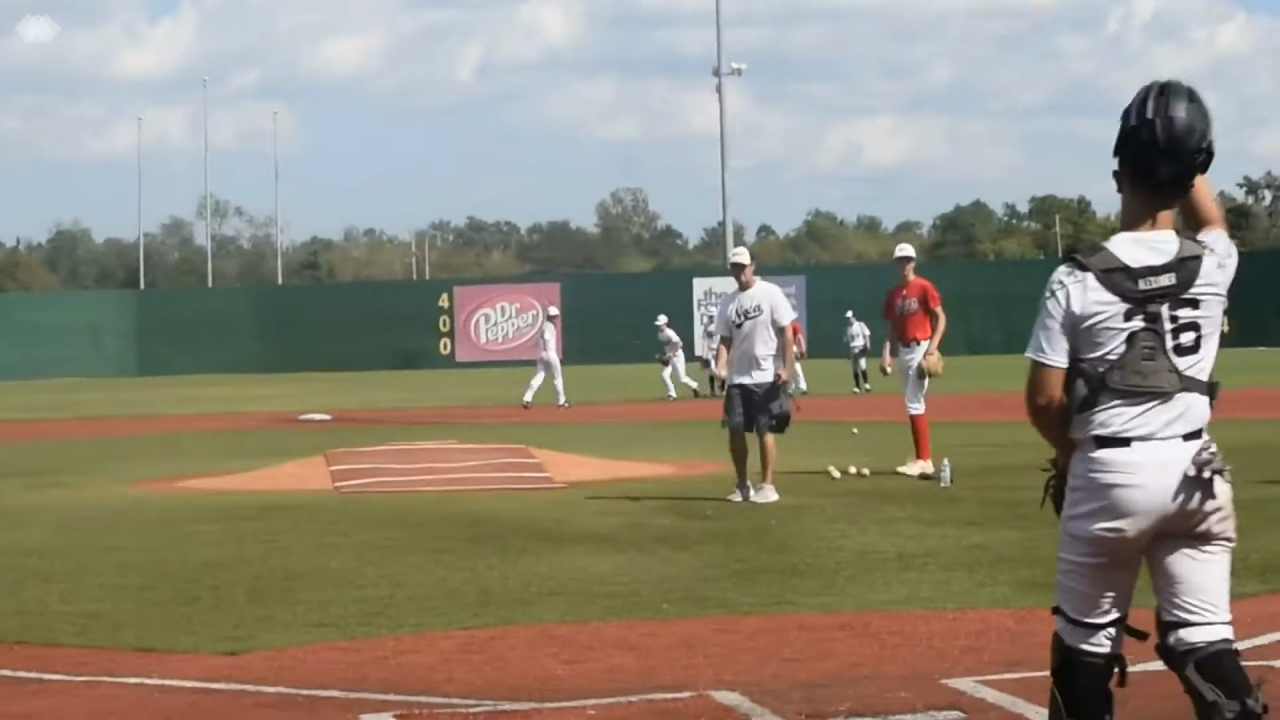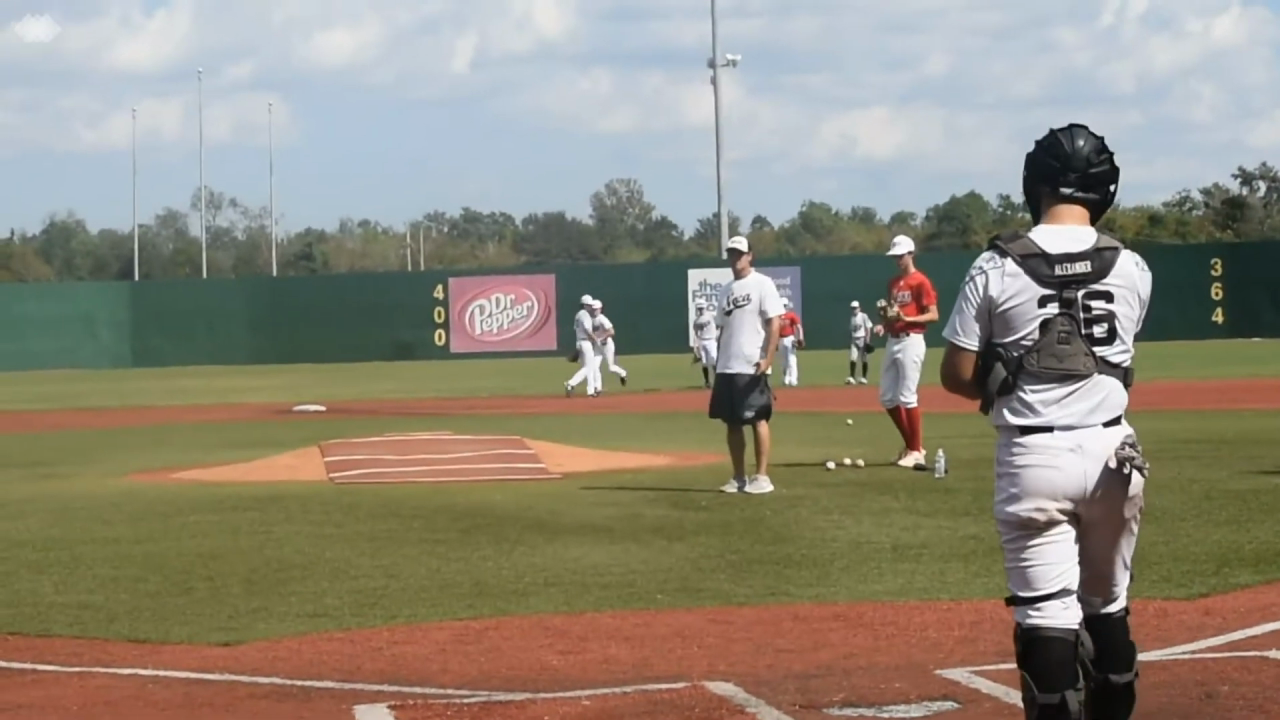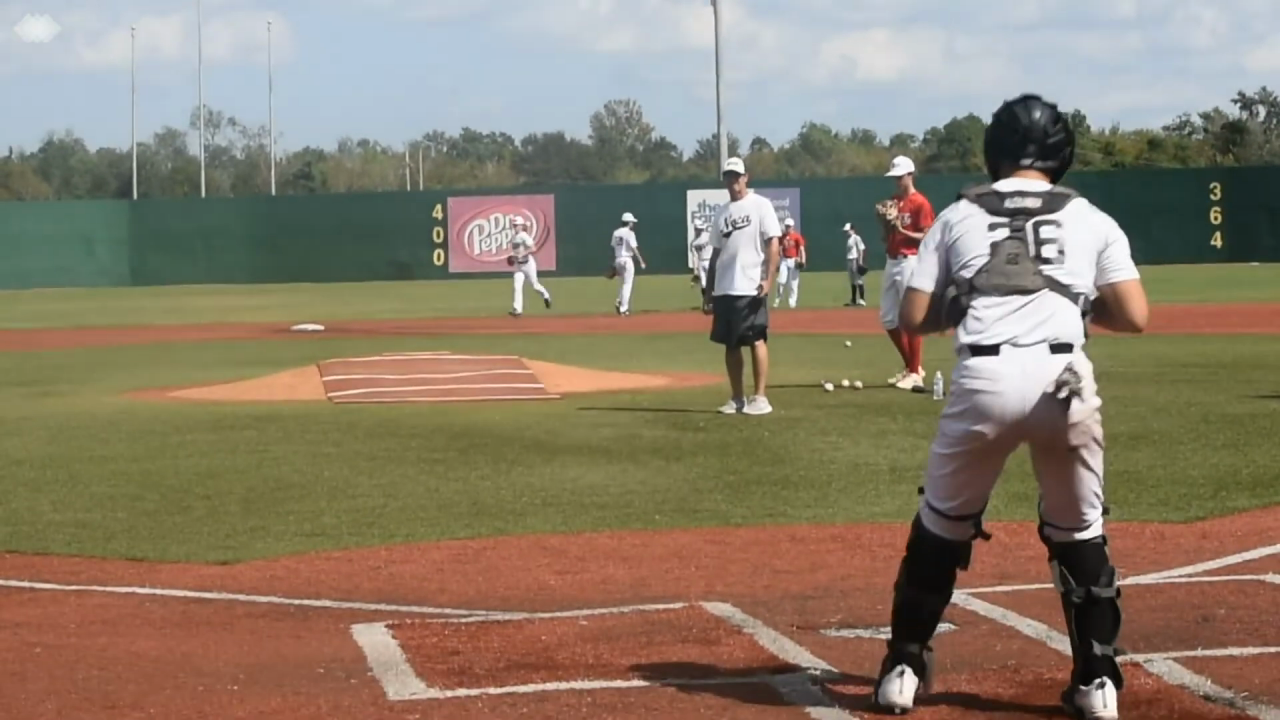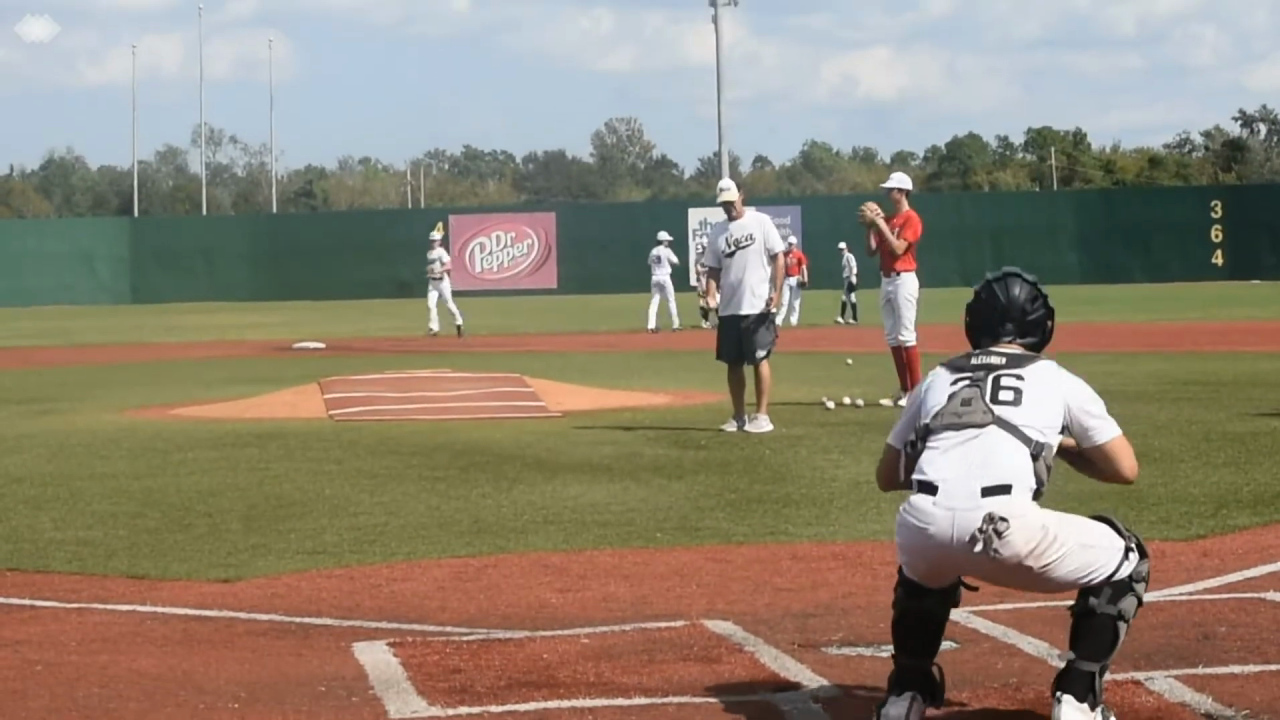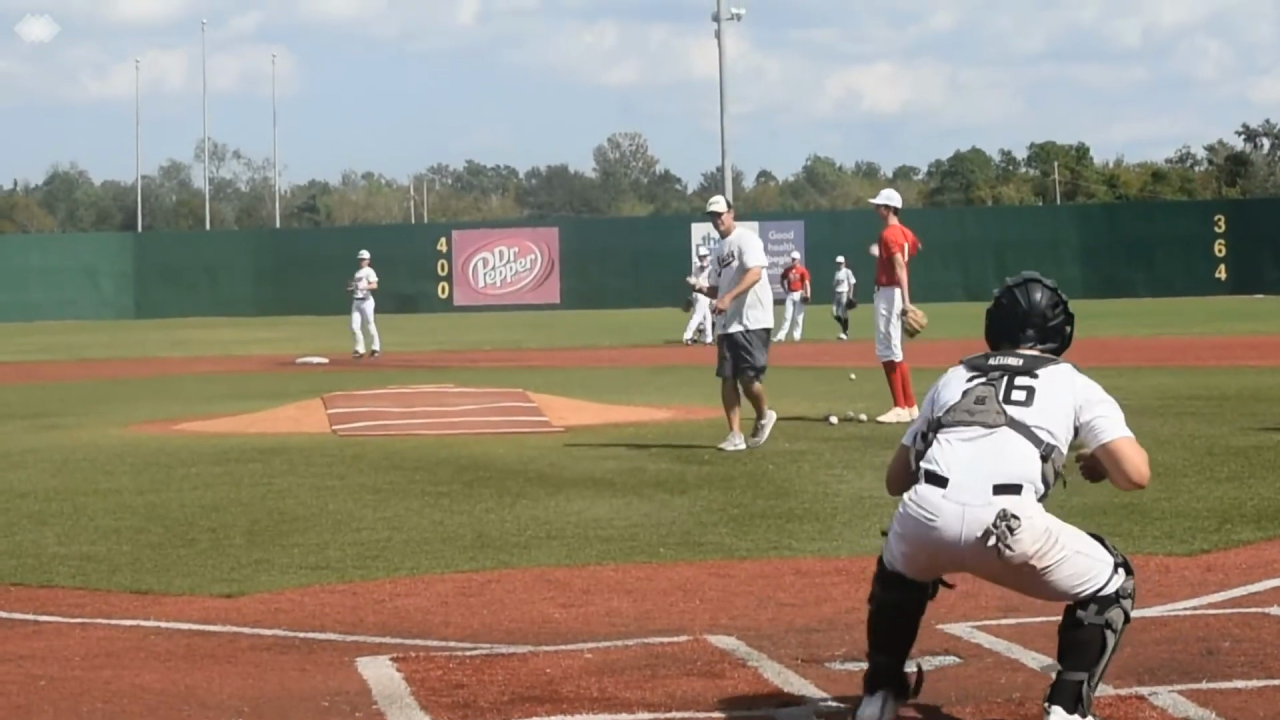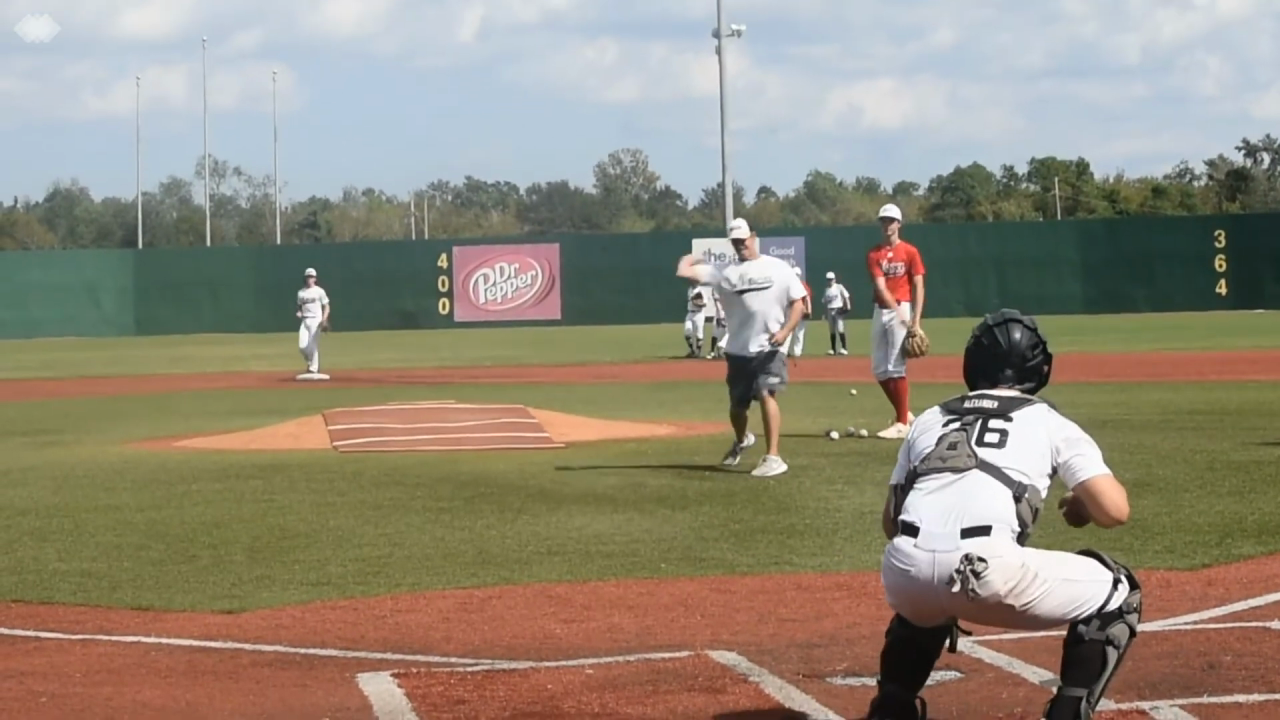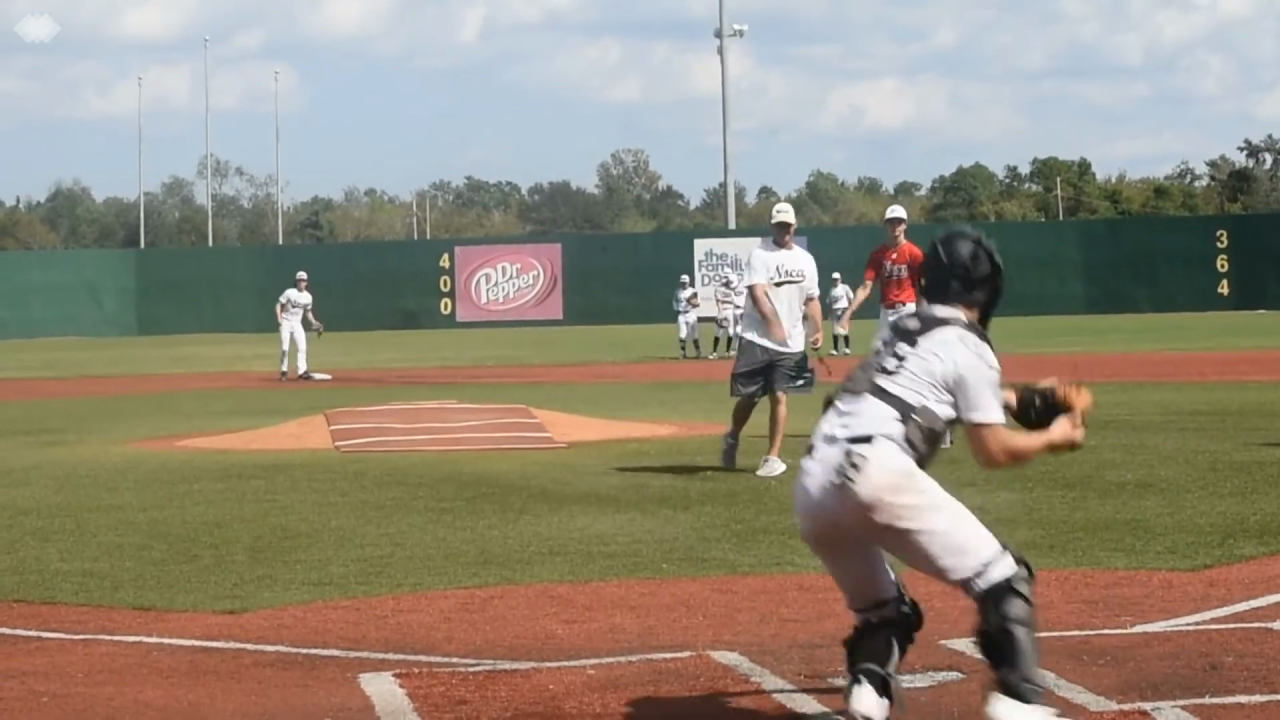
dt=0.7s
person 1, frame 1
left shoulder: (1076, 279)
right shoulder: (1212, 264)
left elbow: (1043, 399)
right elbow: (1213, 218)
left wrist: (1068, 456)
right wrist: (1185, 156)
left hip: (1111, 472)
right hip: (1194, 470)
left knee: (1085, 638)
right knee: (1203, 638)
person 1, frame 2
left shoulder: (996, 266)
right shoulder: (1133, 269)
left elbow: (957, 374)
left hip: (1033, 457)
right hip: (1109, 453)
left knee: (1046, 617)
right knee: (1105, 609)
person 1, frame 3
left shoulder: (958, 214)
right shoulder: (1091, 218)
left elbow: (913, 316)
right elbow: (1134, 317)
left hip: (982, 380)
right hip: (1062, 379)
left knee: (942, 526)
right knee: (1077, 532)
left ankle: (904, 666)
person 1, frame 4
left shoulder: (938, 377)
right shoulder: (1059, 380)
left elbow: (888, 475)
right elbow: (1125, 469)
left hip: (921, 528)
right hip: (1005, 529)
left knee: (926, 565)
right knee: (1126, 562)
person 1, frame 5
left shoulder: (955, 376)
right shoulder: (1074, 383)
left elbow: (896, 479)
right elbow: (1136, 474)
right wrist: (1101, 462)
left hip: (925, 517)
right hip: (1005, 524)
left knee: (898, 569)
right knee: (1111, 583)
person 1, frame 6
left shoulder: (929, 419)
right shoulder: (1051, 423)
right elbow: (1113, 511)
right wrist: (1081, 503)
left hip: (901, 571)
right hip: (985, 572)
right knee: (1118, 595)
person 1, frame 7
left shoulder: (899, 328)
right shoulder: (969, 347)
right elbow: (993, 452)
left wrist: (1001, 397)
right wrist: (1053, 436)
left hip: (814, 488)
right hip: (874, 478)
left knee: (880, 606)
right knee: (998, 577)
person 2, frame 1
left shoulder: (770, 293)
right shoulder: (728, 302)
left elbow: (787, 331)
right elbow: (725, 340)
left wrist: (787, 366)
right wrist: (721, 365)
left hip: (766, 376)
right hip: (738, 378)
left knee: (765, 430)
right knee: (734, 429)
left ankle: (767, 485)
right ankle: (743, 484)
person 2, frame 2
left shoulder: (762, 284)
right shoulder: (726, 290)
left elbow: (775, 324)
left wrist: (767, 358)
right wrist: (717, 367)
left hip: (752, 368)
right hip: (727, 368)
left knee: (758, 419)
right knee: (732, 422)
left ankle: (762, 476)
right ankle: (739, 477)
person 2, frame 3
left shoulder: (760, 205)
right shoulder: (722, 212)
left elbow: (773, 245)
left wrist: (769, 279)
right wrist: (709, 291)
left hip: (751, 289)
right hip: (724, 290)
left knee: (756, 341)
right knee: (730, 344)
left ankle: (760, 397)
right ankle: (737, 397)
person 2, frame 4
left shoulder: (761, 222)
right shoulder: (717, 231)
left elbow: (778, 257)
right elbow: (714, 269)
left wrist: (776, 290)
right wrist: (711, 295)
left hip: (758, 306)
right hip: (729, 308)
left knee: (760, 360)
right knee: (733, 363)
left ankle: (762, 416)
right ankle: (738, 416)
person 2, frame 5
left shoulder: (746, 238)
right shoulder: (719, 250)
left elbow: (755, 273)
left wrist: (728, 298)
right wrist: (702, 288)
left hip: (754, 321)
right hip: (728, 324)
left knee: (749, 377)
right knee: (727, 377)
left ankle: (764, 416)
right ankle: (735, 435)
person 2, frame 6
left shoulder: (779, 267)
right shoulder: (727, 271)
left elbow: (799, 303)
right elbow: (684, 272)
left wrist: (786, 331)
left hip: (770, 348)
right hip: (739, 349)
left knee: (766, 395)
right knee: (738, 404)
left ankle: (773, 458)
right ankle: (741, 438)
person 2, frame 7
left shoulder: (806, 259)
right shoulder: (760, 254)
left elbow: (812, 299)
right elbow: (757, 293)
left wrist: (818, 330)
right wrist: (773, 324)
left hip: (790, 344)
right hip: (757, 339)
left knee: (779, 396)
right knee: (748, 396)
left ankle: (773, 457)
right ankle: (732, 438)
person 3, frame 1
left shoulder: (924, 287)
right shoulder: (893, 293)
left elbow: (941, 318)
left wrist: (934, 345)
right wrist: (887, 353)
left hip: (921, 350)
right hip: (903, 350)
left knee: (914, 403)
right knee: (914, 404)
left ankle: (924, 461)
right ankle: (922, 458)
person 3, frame 2
left shoulder: (921, 282)
right shoulder: (893, 282)
left elbow: (934, 315)
left wrist: (907, 319)
right wrist: (884, 323)
left hip: (911, 342)
right hip: (892, 342)
left knee: (907, 396)
right knee: (887, 397)
left ankle: (917, 451)
right ankle: (910, 445)
person 3, frame 3
left shoulder: (920, 203)
right shoulder: (893, 201)
left wrist: (903, 230)
right wrist: (885, 222)
left hip: (910, 263)
right hip: (891, 262)
right knee: (887, 318)
left ankle: (915, 373)
right ankle: (910, 367)
person 3, frame 4
left shoulder: (911, 218)
right shoulder: (889, 220)
left elbow: (898, 249)
right elbow: (872, 251)
left wrist: (881, 225)
right wrist: (872, 226)
left hip: (903, 281)
right hip: (886, 281)
left knee: (906, 336)
right knee: (892, 338)
right ankle: (904, 390)
person 3, frame 5
left shoulder: (888, 233)
right shoulder: (905, 232)
left elbow: (900, 266)
right elbow: (915, 248)
left wrist: (906, 301)
left hip: (888, 294)
right hip: (895, 294)
left knee: (887, 350)
right knee: (894, 351)
left ankle: (900, 408)
right ankle: (910, 405)
person 3, frame 6
left shoulder: (910, 252)
right shoulder: (874, 253)
left elbow: (918, 288)
right elbow: (879, 284)
left wrist: (916, 321)
right wrist: (894, 309)
left hip: (901, 312)
right hip: (880, 312)
left knee: (895, 367)
right knee: (879, 369)
left ankle: (901, 423)
right ankle: (902, 414)
person 3, frame 7
left shoulder: (914, 253)
right shoulder: (877, 254)
right elbow: (865, 287)
right wrist: (848, 313)
left hip: (907, 309)
right hip: (887, 313)
